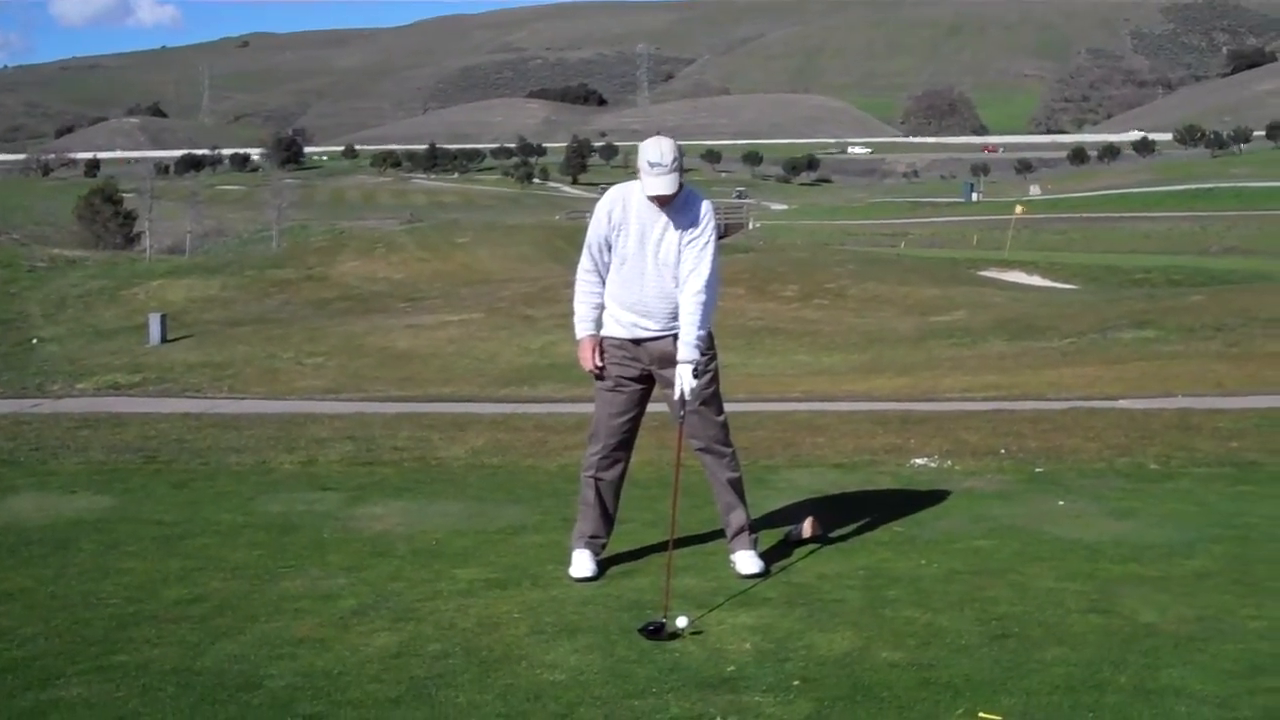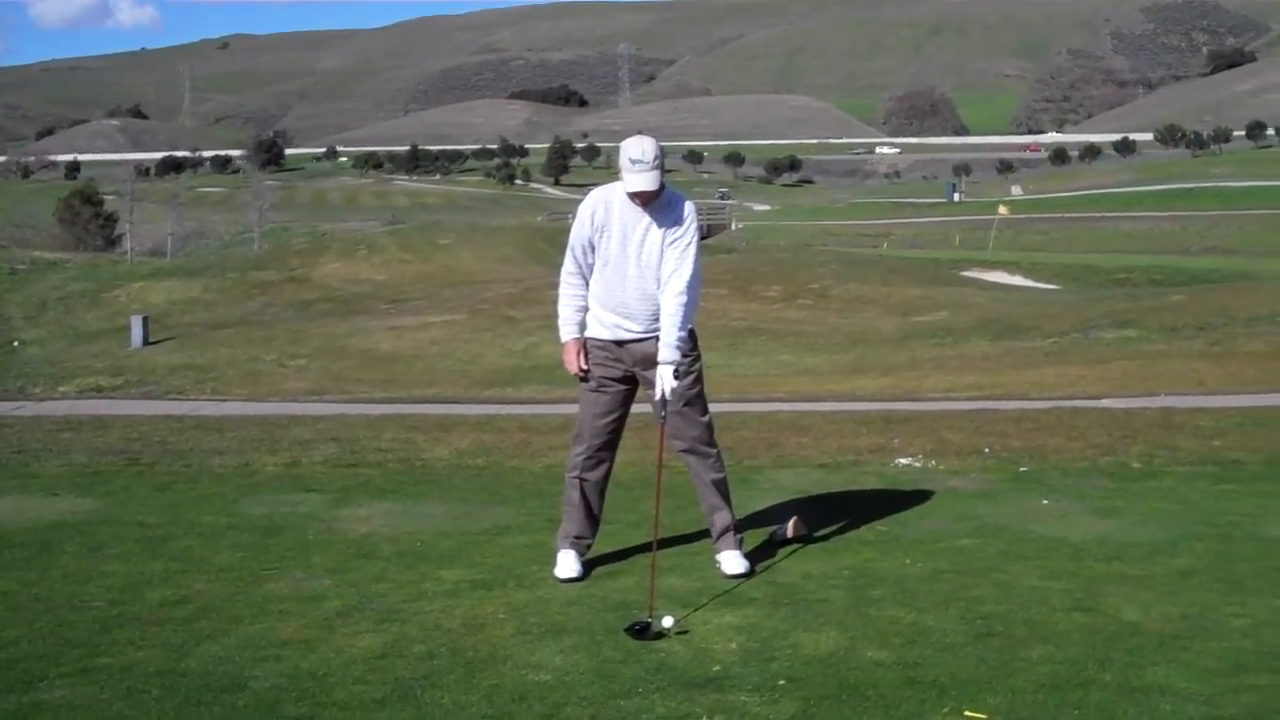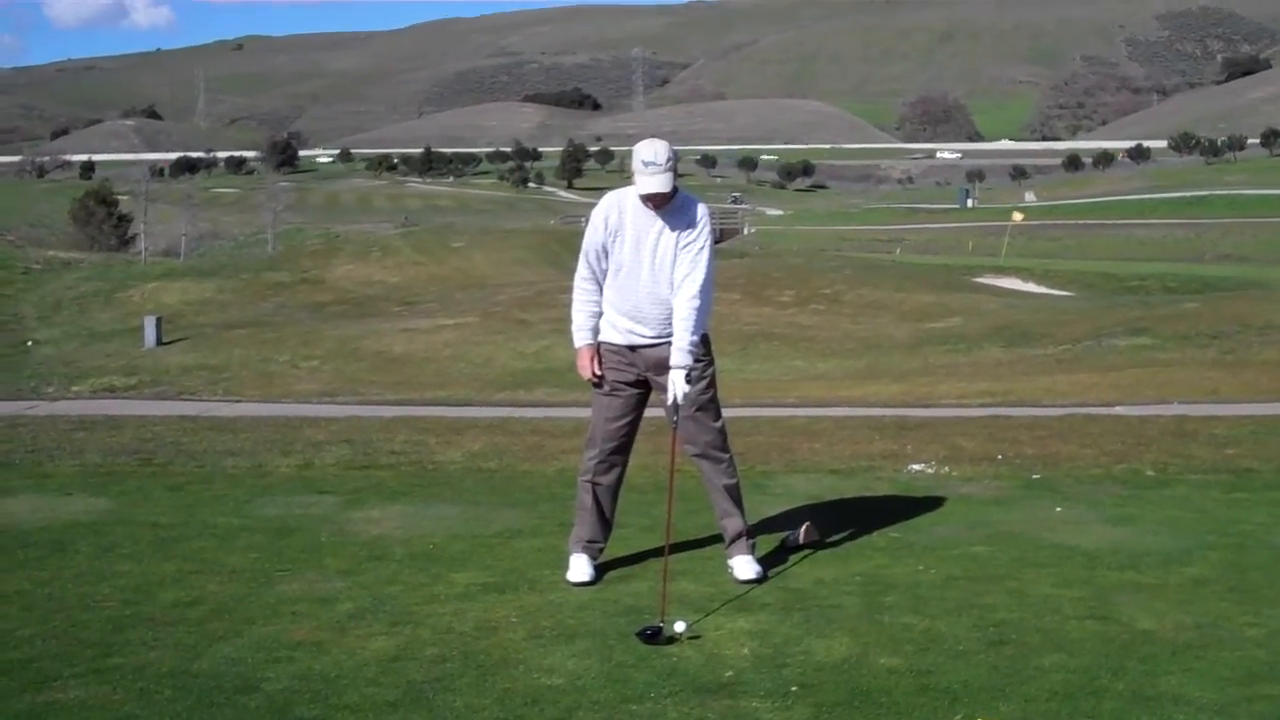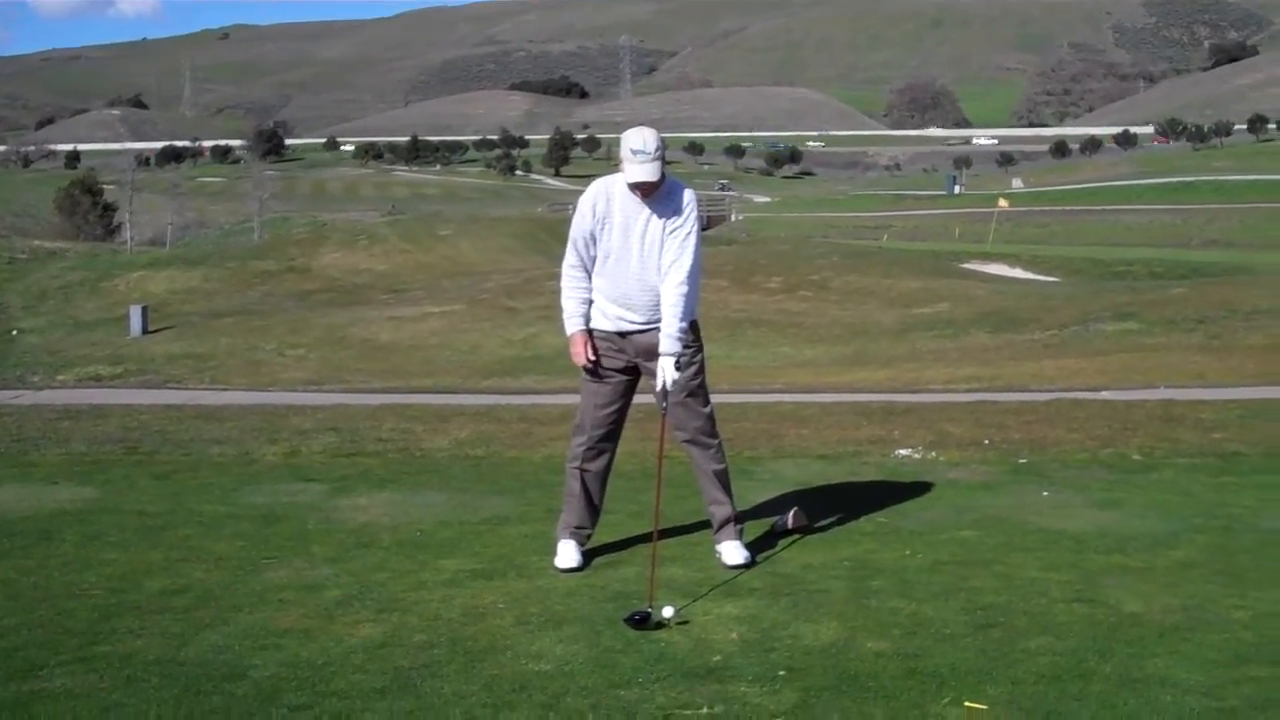
dt=0.4s
person 1, frame 1
left shoulder: (699, 210)
right shoulder: (615, 202)
left elbow: (697, 287)
right elbow: (591, 270)
left wrist: (687, 356)
right wrist: (586, 331)
left hip: (682, 341)
right hip: (622, 342)
left knee: (713, 441)
right knee: (606, 445)
left ankle: (742, 541)
right ankle: (586, 544)
person 1, frame 2
left shoulder: (682, 212)
right shoulder: (597, 204)
left elbow: (678, 287)
right elbow: (575, 272)
left wrist: (668, 358)
right wrist: (570, 334)
left hip: (666, 343)
right hip: (605, 343)
left knee: (697, 442)
right knee: (590, 446)
left ankle: (727, 541)
right ankle: (572, 545)
person 1, frame 3
left shoulder: (696, 215)
right shoulder: (611, 208)
left elbow: (691, 292)
right elbow: (588, 278)
left wrist: (680, 362)
right wrist: (584, 339)
left hip: (680, 347)
right hip: (619, 348)
left knee: (710, 446)
right knee: (603, 450)
left ankle: (739, 546)
right ankle: (584, 549)
person 1, frame 4
left shoulder: (683, 200)
right shoulder: (598, 196)
left elbow: (679, 277)
right elbow: (576, 266)
left wrist: (669, 348)
right wrist: (576, 327)
left hip: (669, 333)
right hip: (609, 334)
left knee: (699, 432)
right knee: (591, 436)
left ankle: (727, 532)
right ankle: (571, 535)
